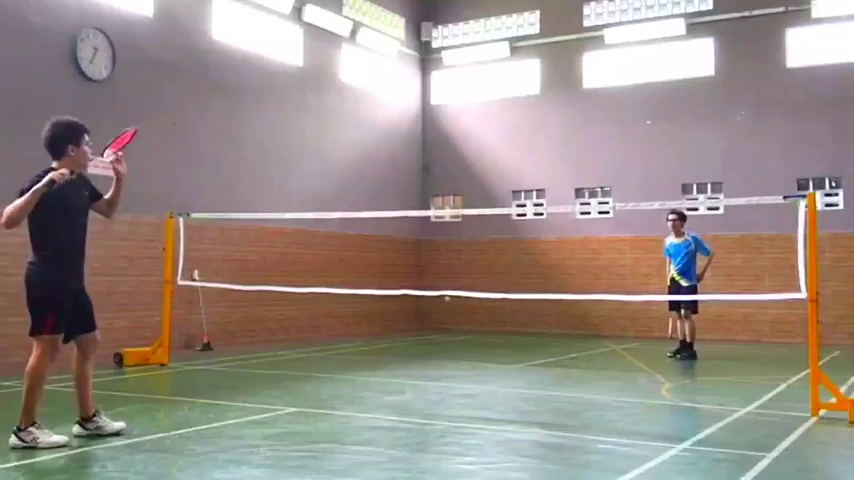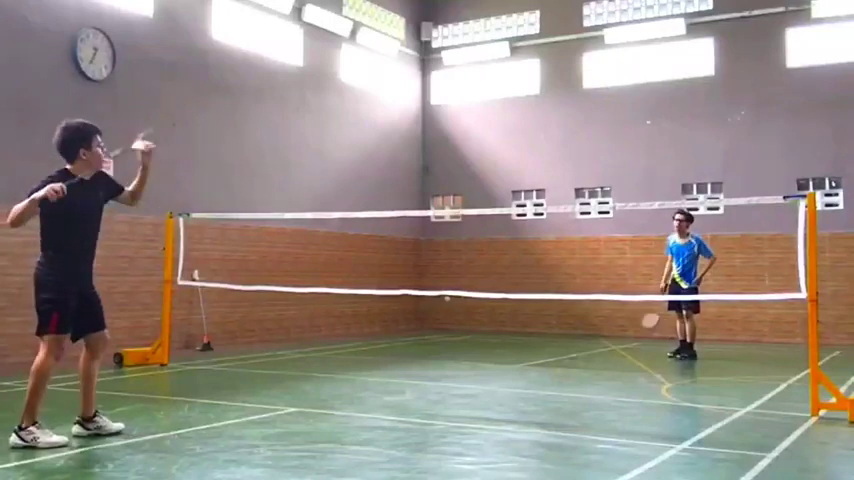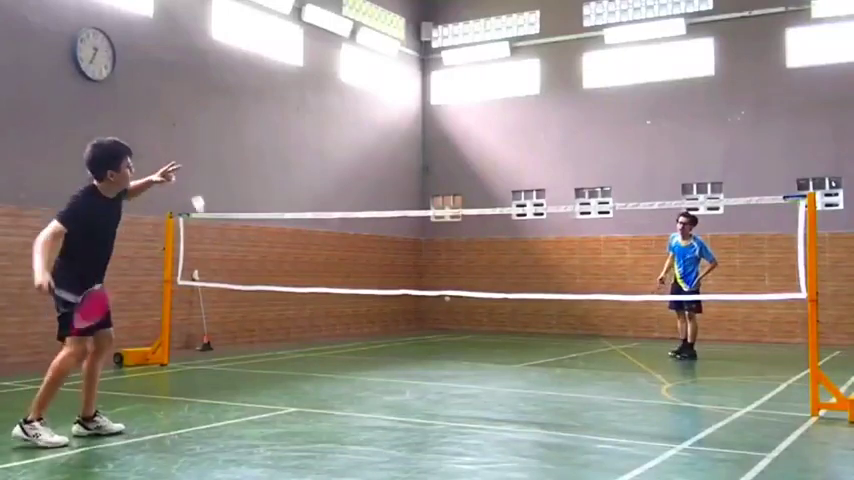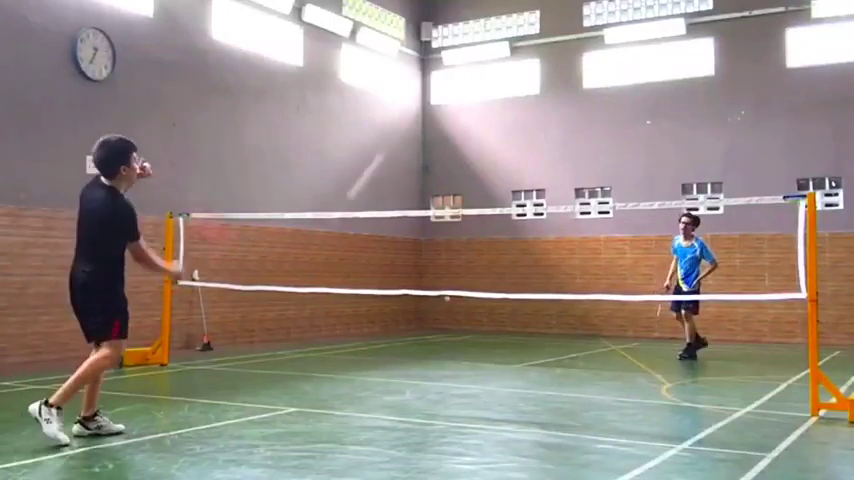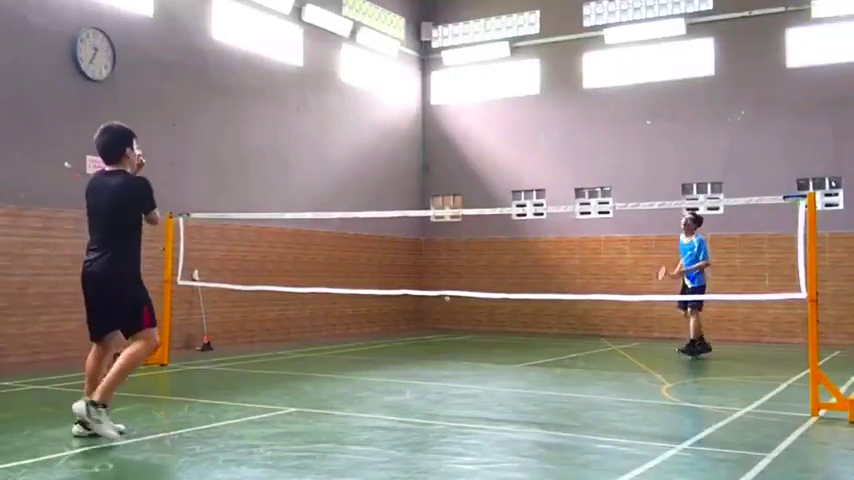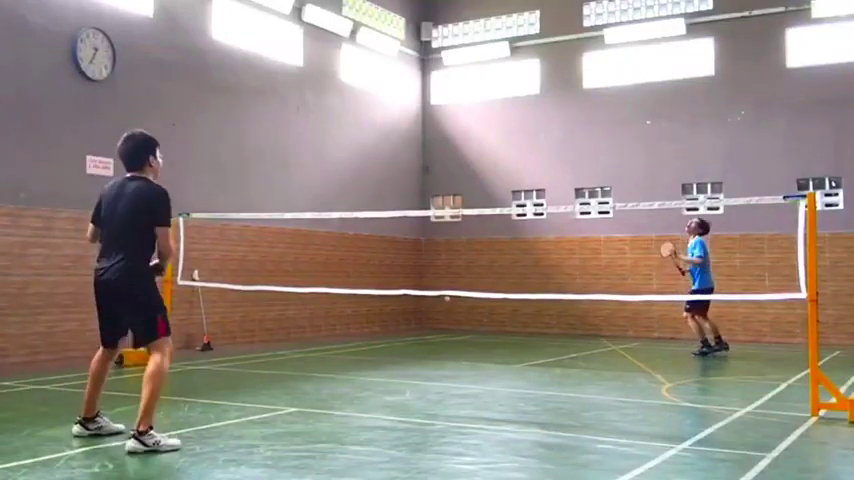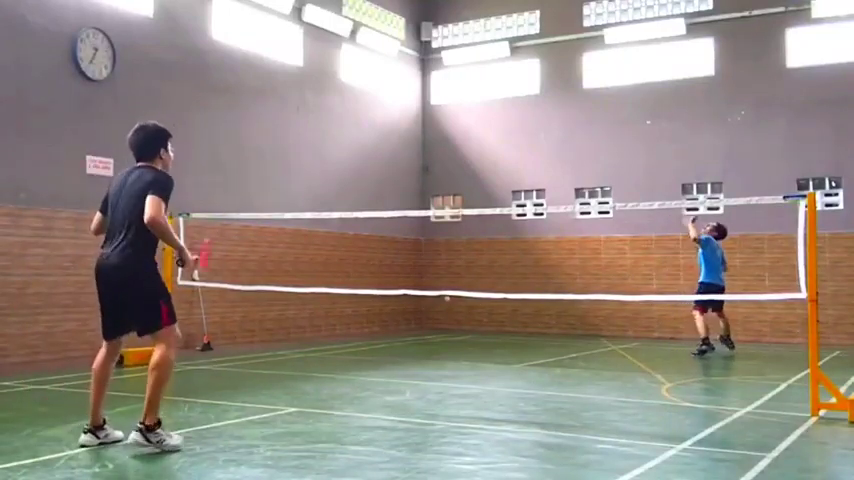
dt=0.3s
person 1, frame 1
left shoulder: (80, 182)
right shoulder: (43, 181)
left elbow: (108, 210)
left wrist: (119, 178)
right wrist: (43, 186)
left hip: (72, 280)
right hip: (47, 280)
left knee: (89, 342)
right knee: (47, 347)
left ankle: (88, 418)
person 1, frame 2
left shoulder: (99, 181)
right shoulder: (55, 184)
left elbow: (131, 199)
right elbow: (14, 219)
left wrist: (143, 168)
right wrist: (38, 198)
left hip: (82, 279)
right hip: (54, 280)
left knee: (98, 341)
right knee: (53, 347)
left ankle: (88, 417)
right ankle: (26, 427)
person 1, frame 3
left shoulder: (115, 193)
right shoulder: (83, 202)
left elbow: (131, 191)
right elbow: (48, 236)
left wrist: (153, 180)
right wrist: (41, 271)
left hip: (91, 282)
right hip: (72, 283)
left knee: (103, 341)
right knee: (77, 347)
left ankle: (88, 417)
right ankle: (31, 422)
person 1, frame 4
left shoulder: (93, 187)
right shoulder: (120, 209)
right elbow: (140, 256)
left wrist: (134, 179)
right wrist: (169, 269)
left hip: (83, 281)
right hip: (103, 285)
left knee: (103, 346)
right knee: (111, 351)
left ankle: (89, 417)
right ankle: (52, 405)
person 1, frame 5
left shoulder: (94, 184)
right shoulder: (138, 186)
right elbow: (153, 220)
left hip: (93, 272)
right hip: (120, 275)
left knee: (104, 343)
right knee: (146, 340)
left ankle: (90, 417)
right ankle: (96, 401)
person 1, frame 6
left shoulder: (109, 191)
right shoulder: (156, 194)
left elbow: (92, 235)
right elbow: (164, 249)
right wrist: (159, 264)
left hip: (105, 278)
right hip: (135, 281)
left knee: (108, 347)
right knee: (161, 349)
left ankle: (88, 418)
right ankle: (143, 432)
person 1, frame 7
left shoulder: (120, 180)
right shoulder: (159, 178)
left elbow: (96, 227)
right elbow: (151, 218)
right wrist: (182, 250)
left hip: (106, 267)
right hip: (135, 268)
left knee: (111, 344)
right knee: (168, 338)
left ankle: (95, 427)
right ankle: (149, 426)
person 2, frame 1
left shoulder: (692, 239)
right shoulder: (667, 242)
left elbow: (710, 254)
left wrist: (702, 272)
right wrist: (669, 283)
left hip: (688, 282)
right hip: (674, 282)
left knee: (686, 314)
right knee: (678, 315)
left ankle: (690, 349)
right ankle: (682, 346)
person 2, frame 2
left shoulder: (696, 240)
right shoulder: (670, 240)
left elbow: (712, 258)
left wrist: (701, 275)
right wrist: (664, 280)
left hip: (689, 283)
right hip: (675, 282)
left knee: (688, 314)
right knee: (679, 315)
left ankle: (690, 349)
right ankle: (682, 346)
person 2, frame 3
left shoulder: (698, 243)
right shoulder: (673, 238)
left elbow: (714, 263)
left wrist: (700, 277)
right wrist: (663, 273)
left hip: (691, 284)
right hip: (677, 282)
left knee: (690, 315)
right knee: (680, 314)
left ankle: (690, 350)
right ankle: (684, 345)
person 2, frame 4
left shoulder: (699, 244)
right shoulder: (676, 241)
left elbow: (714, 264)
left wrist: (699, 279)
right wrist: (668, 279)
left hip: (691, 286)
right hip: (679, 284)
left knee: (686, 314)
right knee: (678, 315)
left ankle: (690, 349)
right ankle: (698, 339)
person 2, frame 5
left shoulder: (699, 240)
right shoulder: (682, 238)
left elbow: (706, 263)
left wrist: (686, 270)
right wrist: (676, 271)
left hip: (697, 283)
right hip: (686, 282)
left knee: (692, 311)
right knee: (686, 312)
left ankle: (692, 345)
right ankle: (702, 343)
person 2, frame 6
left shoulder: (698, 241)
right shoulder: (694, 242)
left elbow: (699, 261)
left wrist: (681, 258)
right wrist: (687, 269)
left hip: (700, 286)
right hip: (705, 285)
left knee: (688, 315)
right knee: (703, 316)
left ankle: (706, 345)
right ankle: (719, 342)
person 2, frame 7
left shoulder: (707, 239)
right shoulder: (717, 248)
left elbow: (694, 237)
right elbow: (725, 268)
left wrist: (691, 224)
left hip: (708, 283)
right hip: (719, 284)
left knee: (698, 312)
right knee: (720, 313)
left ankle: (705, 344)
right ankle: (727, 339)
